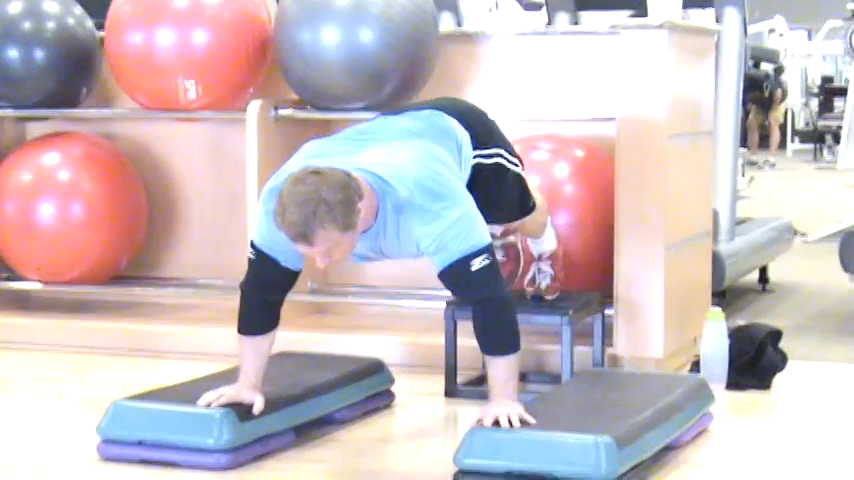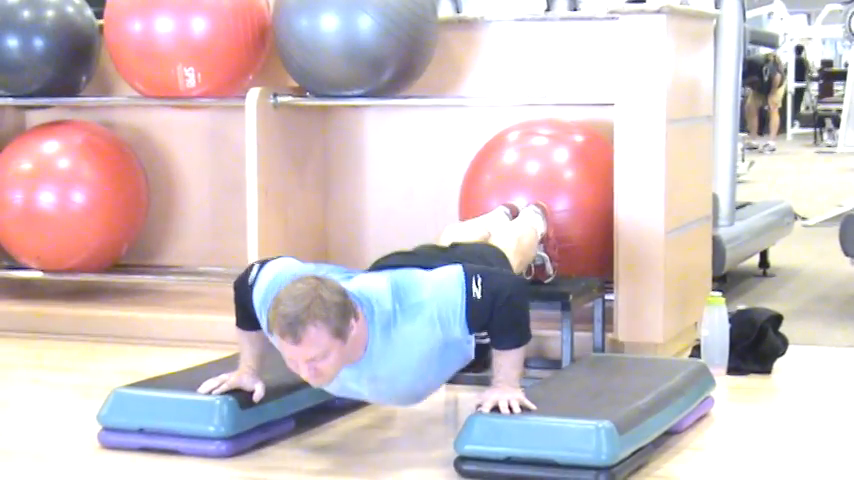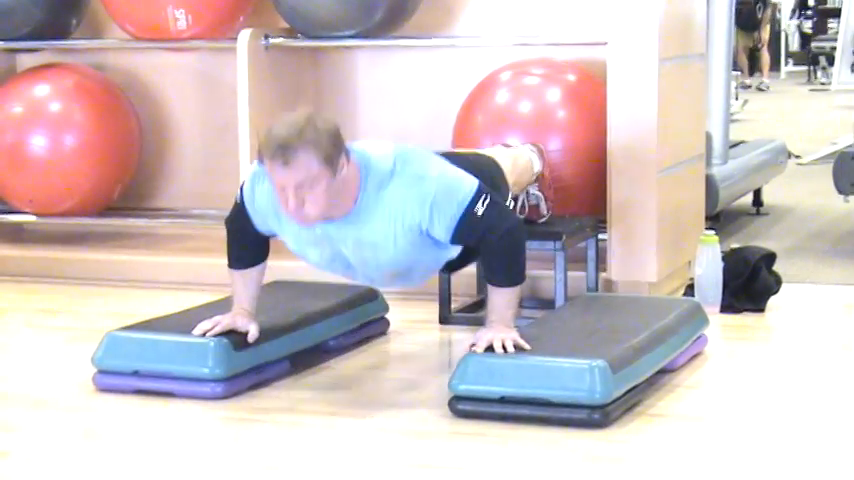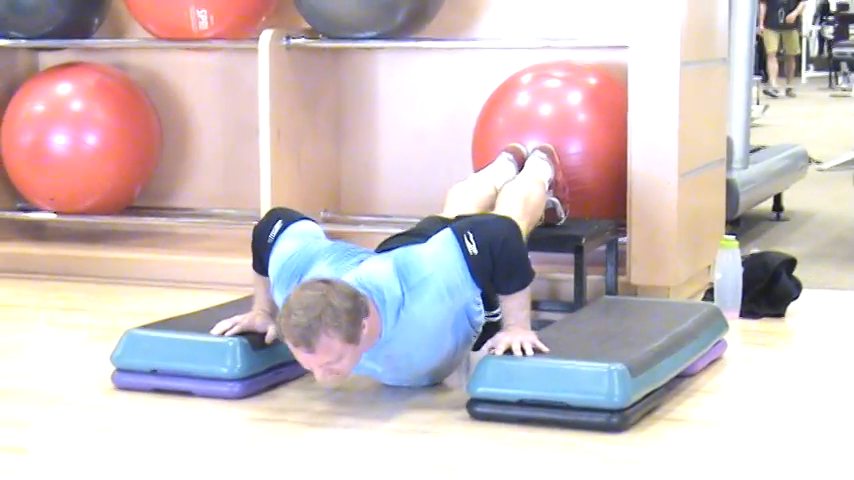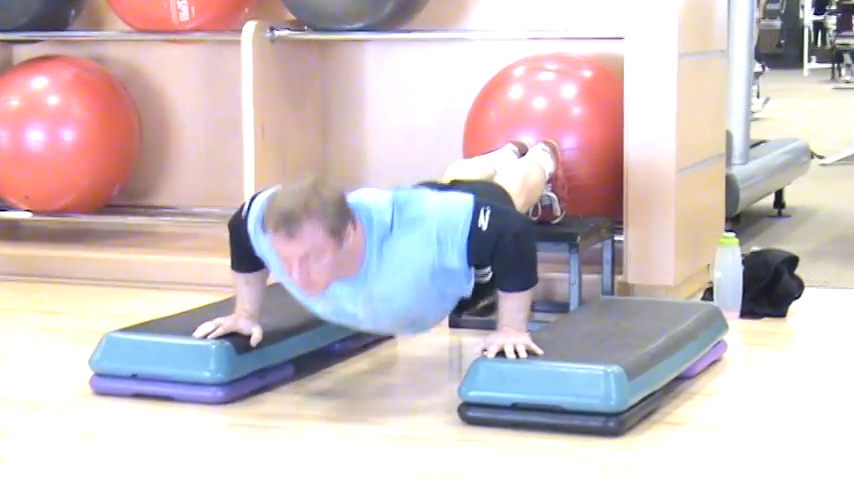
dt=1s
person 1, frame 1
left shoulder: (426, 200)
right shoulder: (281, 198)
left elbow: (488, 294)
right elbow: (261, 288)
left wrist: (504, 398)
right wrist: (248, 383)
left hip: (463, 136)
left knee: (519, 211)
left ankle: (545, 253)
right ankle: (490, 238)
person 1, frame 2
left shoulder: (413, 314)
right shoulder: (274, 292)
left elbow: (508, 291)
left wrist: (505, 383)
right wrist: (248, 369)
left hip: (477, 284)
right hip: (393, 269)
left knee: (505, 253)
left ankle: (534, 222)
right ankle: (499, 217)
person 1, frame 3
left shoulder: (408, 187)
right shoulder: (270, 181)
left elbow: (504, 232)
right elbow: (240, 229)
left wrist: (500, 324)
right wrist: (241, 311)
left knee: (501, 174)
left ankle: (529, 160)
right ankle: (498, 151)
person 1, frame 4
left shoulder: (423, 295)
right shoulder: (296, 277)
left elbow: (502, 237)
right elbow: (274, 224)
left wrist: (518, 326)
right wrist: (262, 312)
right hip: (403, 248)
left knee: (512, 212)
right knee: (456, 209)
left ankle: (540, 166)
right ankle: (505, 163)
person 1, frame 5
left shoulder: (416, 232)
right shoulder: (270, 219)
left elbow: (513, 233)
right elbow: (243, 232)
left wrist: (512, 327)
right wrist: (245, 314)
left knee: (510, 192)
right knee: (455, 178)
left ankle: (541, 160)
right ankle: (507, 155)
